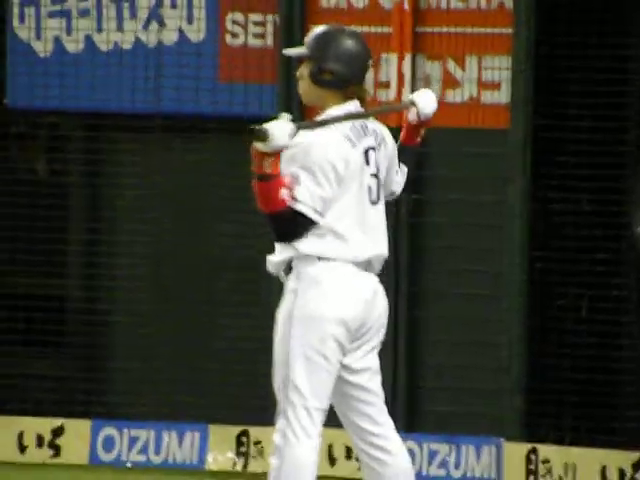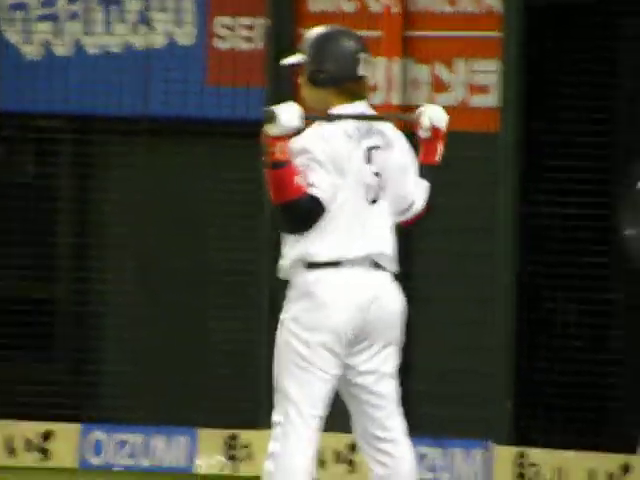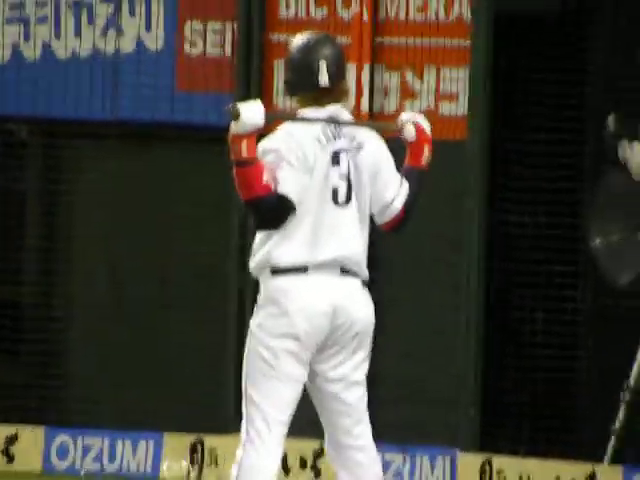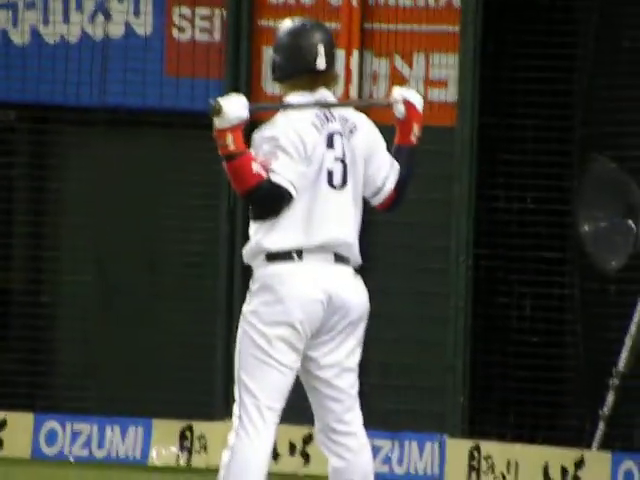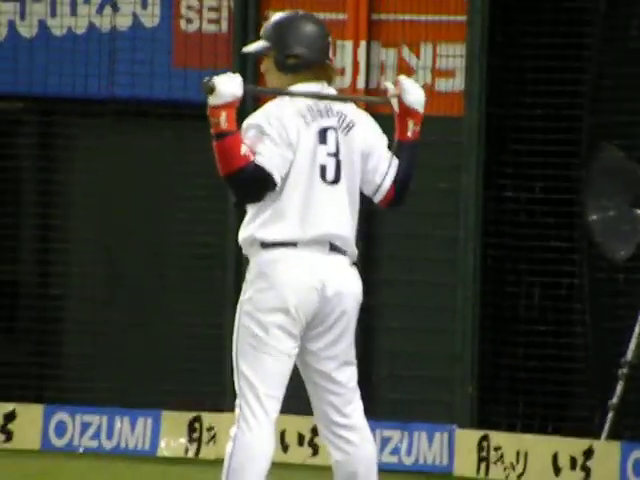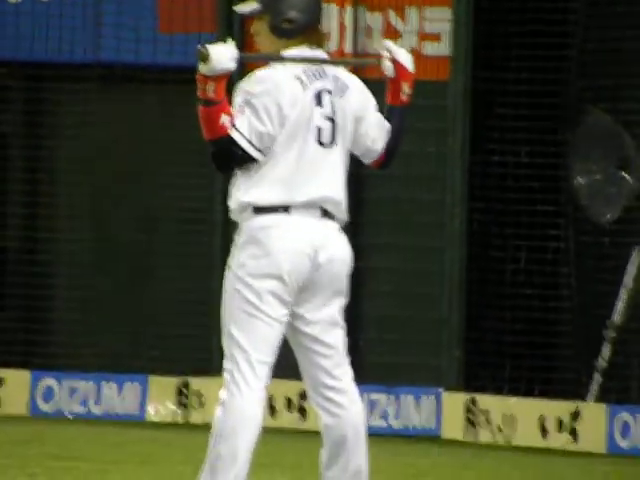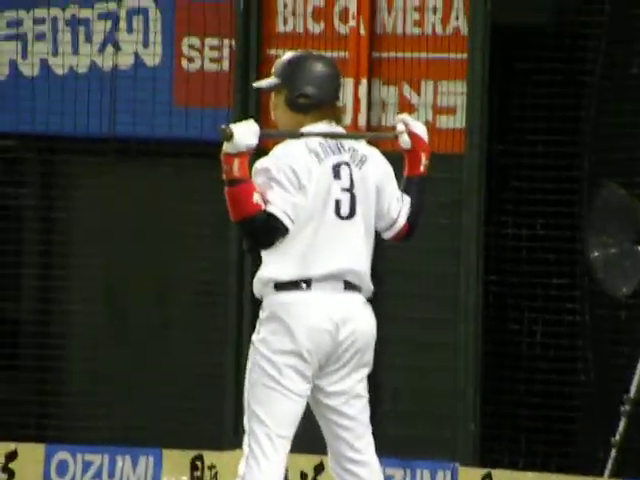
dt=0.7s
person 1, frame 1
left shoulder: (316, 143)
right shoulder: (376, 133)
left elbow: (287, 227)
left wrist: (268, 159)
right wrist: (414, 129)
left hip: (319, 288)
right hip: (364, 289)
left knee: (298, 419)
right knee: (371, 420)
person 1, frame 2
left shoulder: (320, 137)
right shoulder: (392, 137)
left elbow: (297, 216)
right elbow: (412, 210)
left wrist: (277, 145)
right wrist: (432, 144)
left hip: (323, 291)
right hip: (379, 291)
left knee: (296, 422)
right knee: (383, 424)
person 1, frame 3
left shoulder: (289, 139)
right shoulder: (370, 143)
left elbow: (268, 212)
right elbow: (395, 216)
left wrist: (243, 144)
right wrist: (418, 152)
left hip: (292, 295)
right hip: (349, 298)
left knee: (263, 427)
right knee: (352, 431)
person 1, frame 4
left shoulder: (286, 126)
right shoulder: (359, 125)
left elbow: (265, 202)
right elbow: (390, 195)
left wrist: (230, 137)
right wrist: (409, 125)
left hip: (286, 283)
right hip: (342, 284)
left knee: (255, 416)
right knee: (342, 418)
person 1, frame 5
left shoulder: (276, 115)
right shoulder: (358, 121)
left elbow: (249, 185)
right elbow: (393, 191)
left wrist: (222, 115)
right wrist: (409, 121)
left hip: (281, 272)
right hip: (338, 276)
left knee: (256, 408)
right knee: (343, 411)
person 1, frame 6
left shoulder: (267, 82)
right shoulder: (348, 85)
left elbow: (227, 156)
right elbow: (382, 152)
left wrist: (211, 85)
right wrist: (400, 85)
left hip: (271, 237)
right hip: (326, 239)
left knee: (245, 374)
right knee: (332, 375)
person 1, frame 7
left shoulder: (287, 156)
right shoulder: (369, 158)
left elbow: (260, 231)
right elbow: (404, 226)
left wrist: (235, 163)
right wrist: (417, 157)
left hip: (295, 310)
right hip: (353, 313)
left knee: (265, 444)
